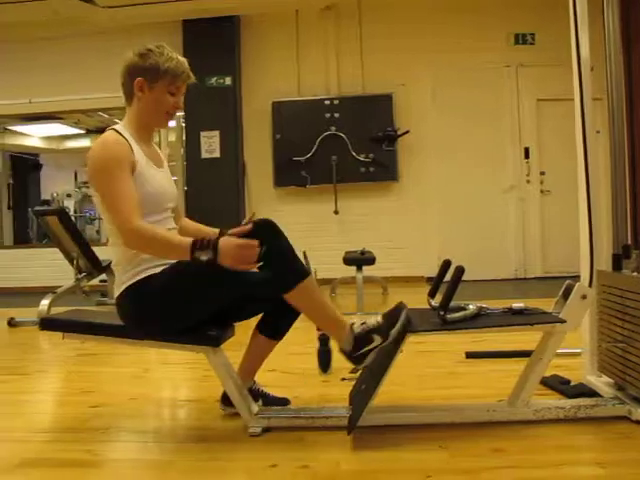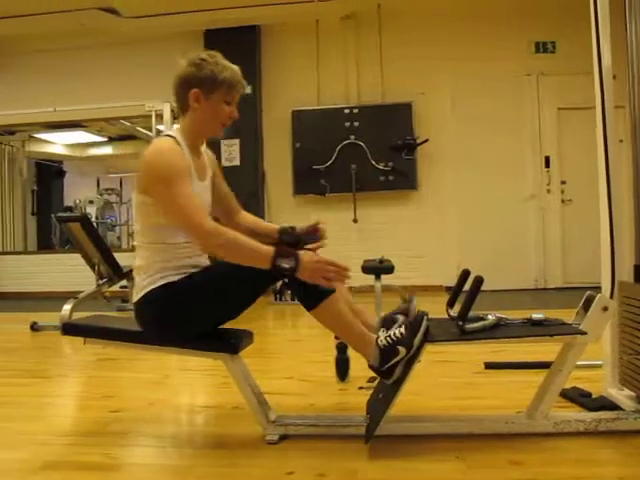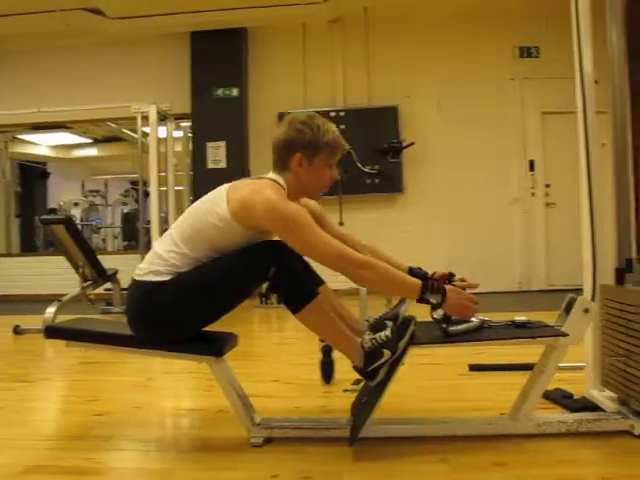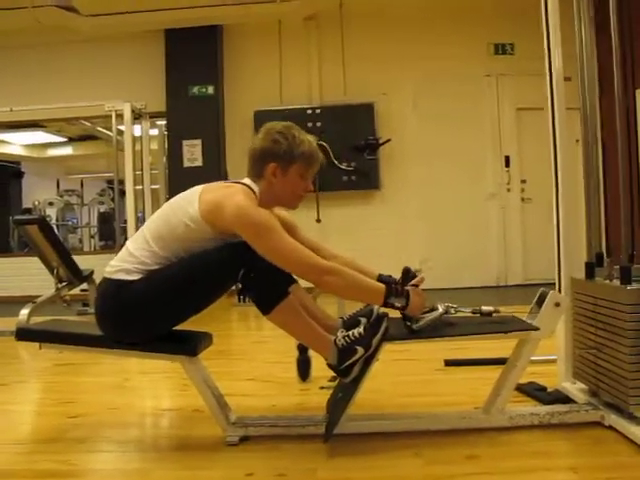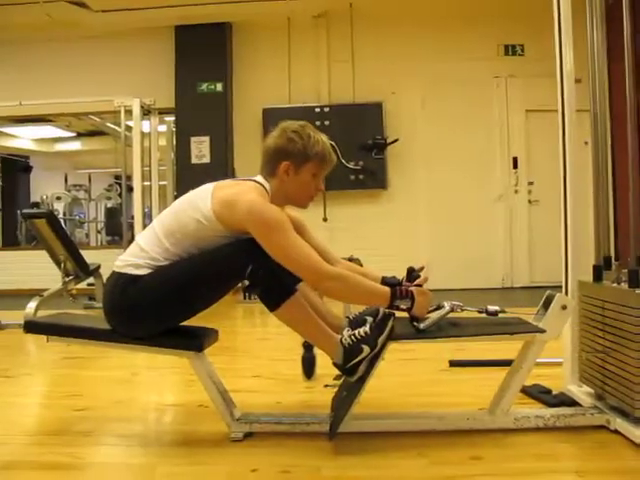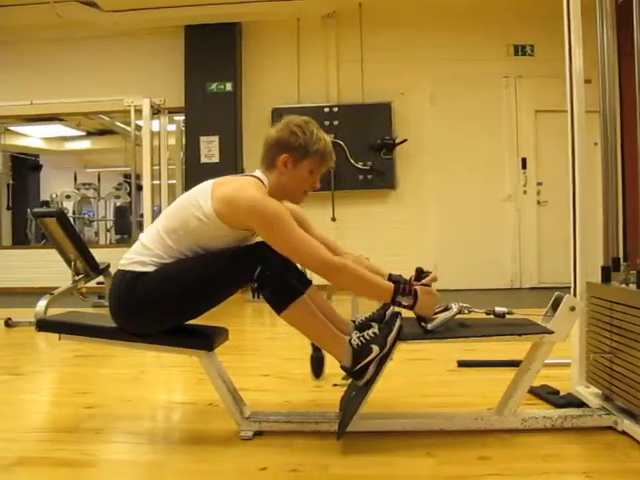
dt=0.5s
person 1, frame 1
left shoulder: (154, 152)
right shoulder: (111, 148)
right elbow: (131, 232)
left wrist: (225, 236)
right wrist: (211, 250)
left hip: (169, 288)
right hip: (145, 296)
left knee: (283, 291)
right knee: (268, 237)
left ankle: (243, 387)
right ankle: (350, 339)
person 1, frame 2
left shoulder: (204, 157)
right shoulder: (165, 155)
left elbow: (235, 217)
right elbow: (207, 234)
left wrist: (288, 236)
right wrist: (288, 260)
left hip: (190, 289)
right hip: (163, 303)
left knee: (299, 252)
right knee: (293, 264)
left ankle: (373, 332)
right ankle: (376, 353)
person 1, frame 3
left shoulder: (290, 199)
right shoulder: (269, 202)
left elbow: (359, 249)
right elbow: (355, 266)
left wrist: (423, 276)
right wrist: (435, 293)
left hip: (176, 296)
right hip: (154, 304)
left knee: (284, 262)
right knee: (277, 259)
left ankle: (364, 334)
right ankle: (364, 356)
person 1, frame 4
left shoulder: (265, 210)
right shoulder: (241, 206)
left elbow: (328, 258)
right elbow: (319, 274)
left wrist: (389, 283)
right wrist: (397, 297)
left hip: (142, 295)
right hip: (121, 303)
left knee: (262, 262)
right knee: (246, 261)
left ankle: (336, 331)
right ankle: (337, 352)
person 1, frame 5
left shoulder: (273, 208)
right shoulder: (254, 205)
left elbow: (335, 265)
right elbow: (324, 279)
left wrist: (393, 284)
right wrist: (403, 299)
left hip: (152, 290)
right hip: (130, 297)
left knee: (272, 261)
right knee: (256, 258)
left ankle: (343, 330)
right ankle: (343, 350)
person 1, frame 6
left shoulder: (277, 204)
right shoulder: (252, 199)
left elbow: (340, 256)
right elbow: (329, 269)
left wrist: (400, 282)
right wrist: (405, 296)
left hip: (159, 285)
right hip: (135, 294)
left knee: (277, 263)
right knee: (264, 263)
left ankle: (349, 332)
right ankle: (351, 354)
